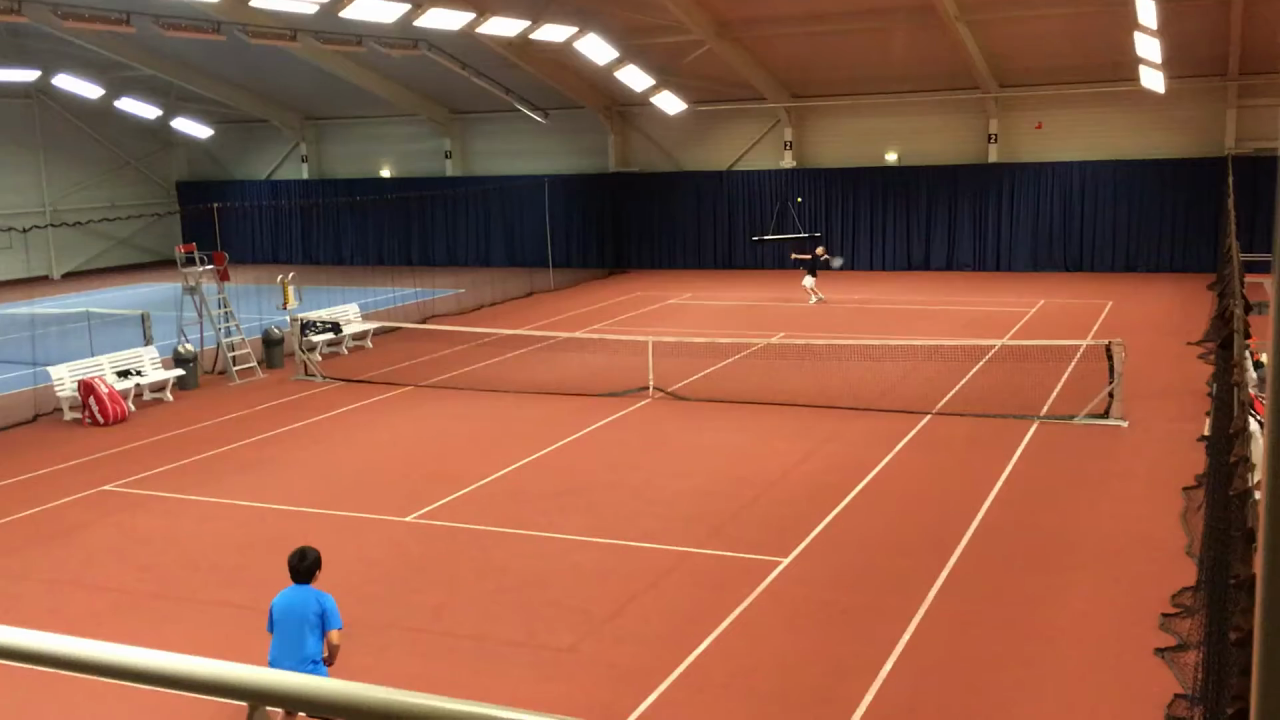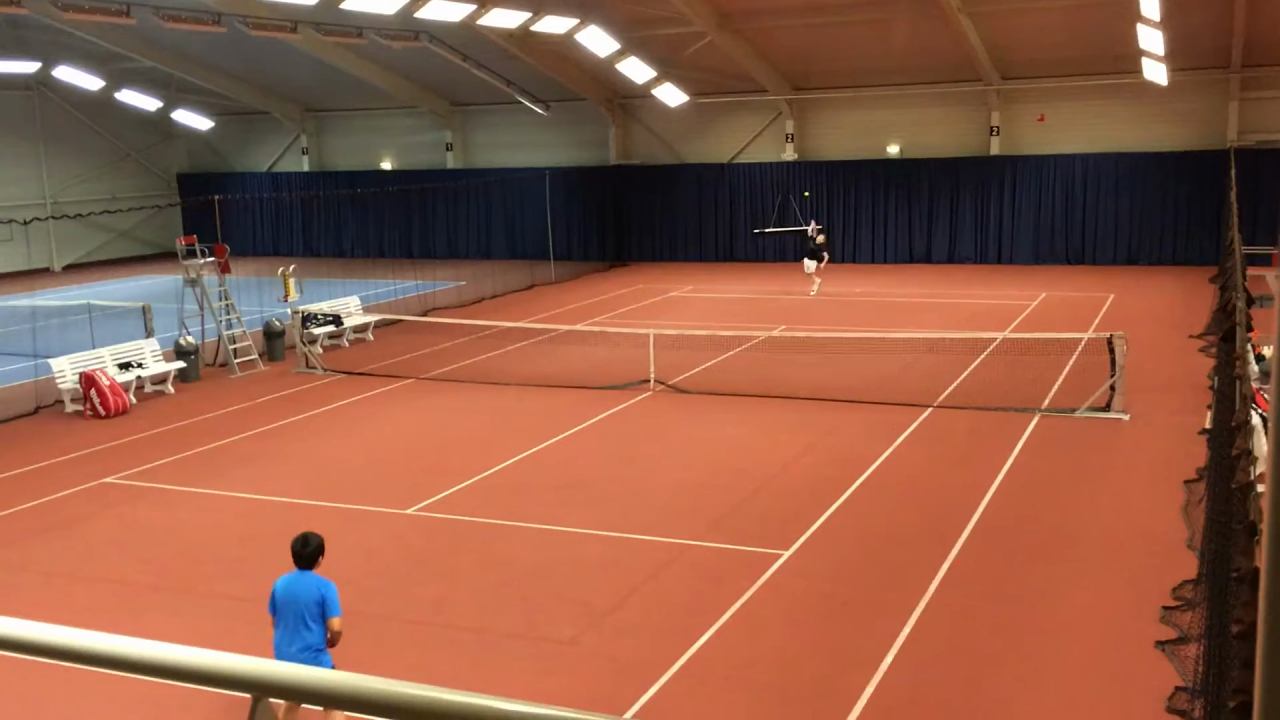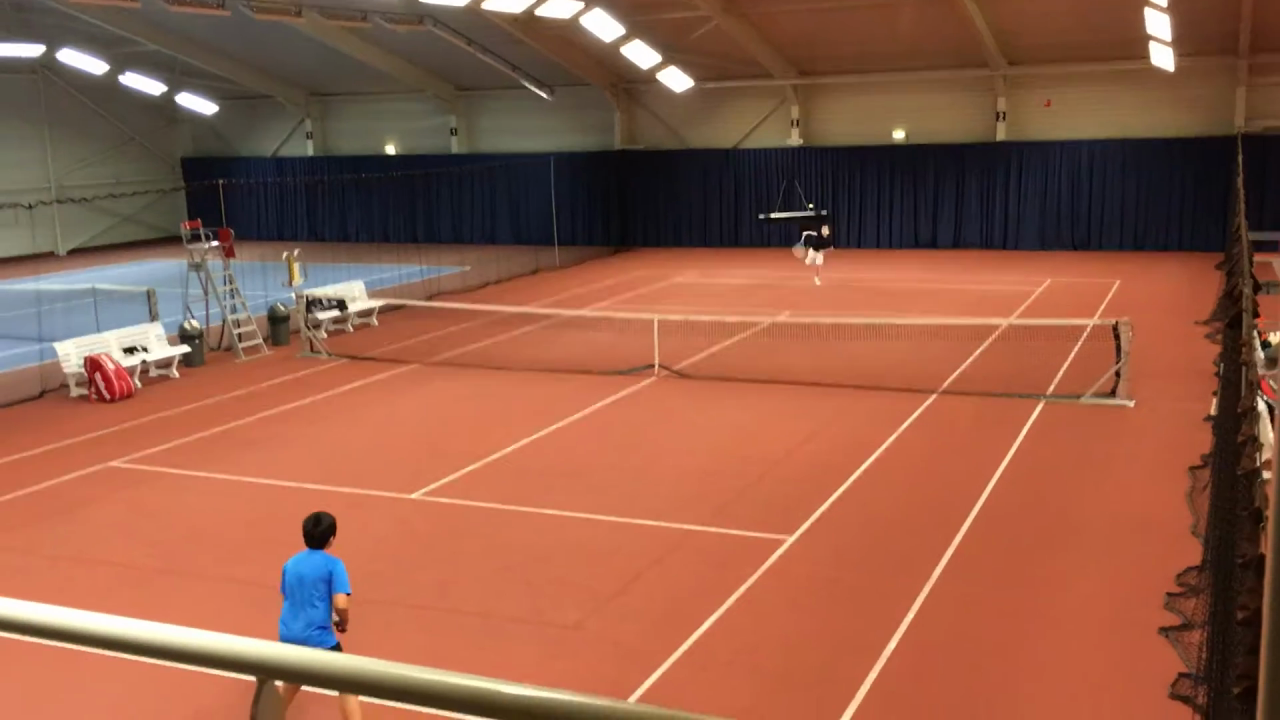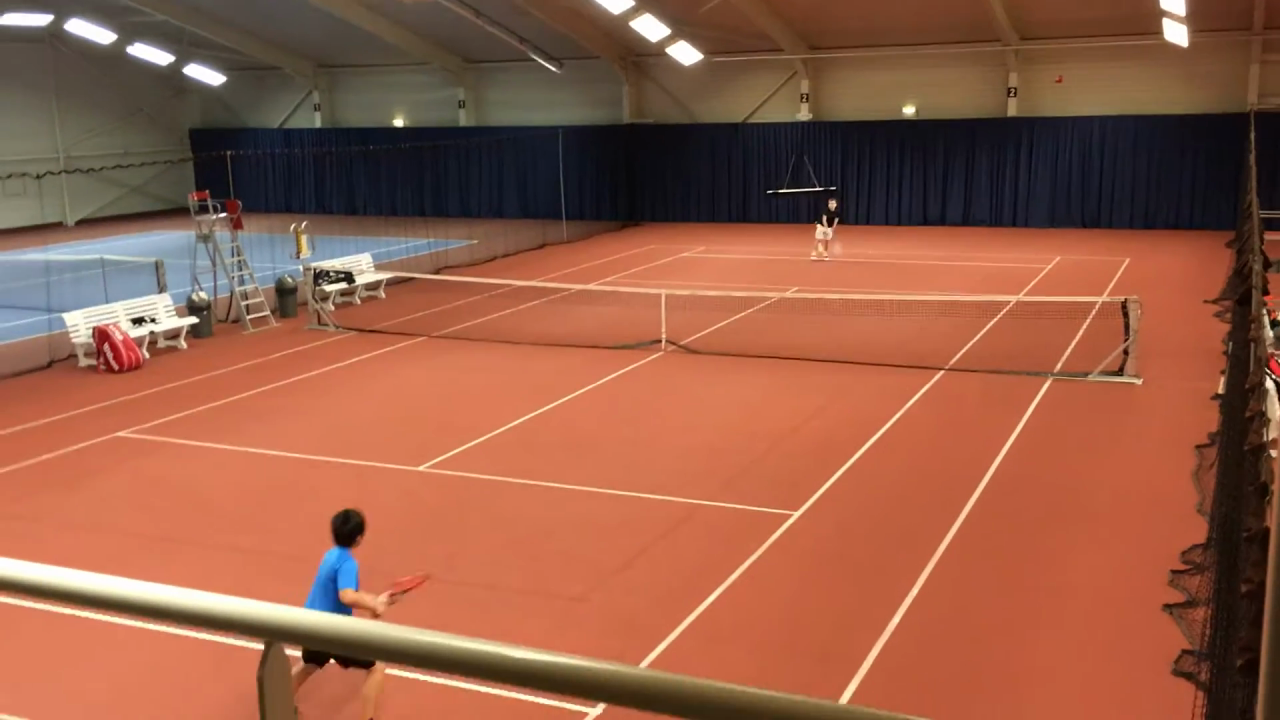
dt=0.2s
person 1, frame 1
left shoulder: (278, 599)
right shoulder: (323, 600)
left elbow: (275, 636)
right elbow: (334, 641)
right wrist: (330, 658)
left hip: (279, 671)
right hip: (310, 673)
person 1, frame 2
left shoulder: (280, 584)
right shoulder: (325, 586)
left elbow: (275, 622)
right elbow: (336, 628)
right wrist: (332, 641)
left hip: (284, 658)
right hip: (315, 659)
left knee: (293, 699)
person 1, frame 3
left shoulder: (291, 563)
right shoulder: (334, 565)
right elbow: (341, 605)
right wrist: (342, 623)
left hip: (289, 636)
right hip: (319, 638)
left knee: (292, 682)
person 1, frame 4
left shoulder: (333, 554)
right shoulder: (347, 563)
right elbow: (347, 597)
left wrist: (375, 599)
right wrist: (374, 606)
left knee: (309, 665)
right knee: (376, 668)
